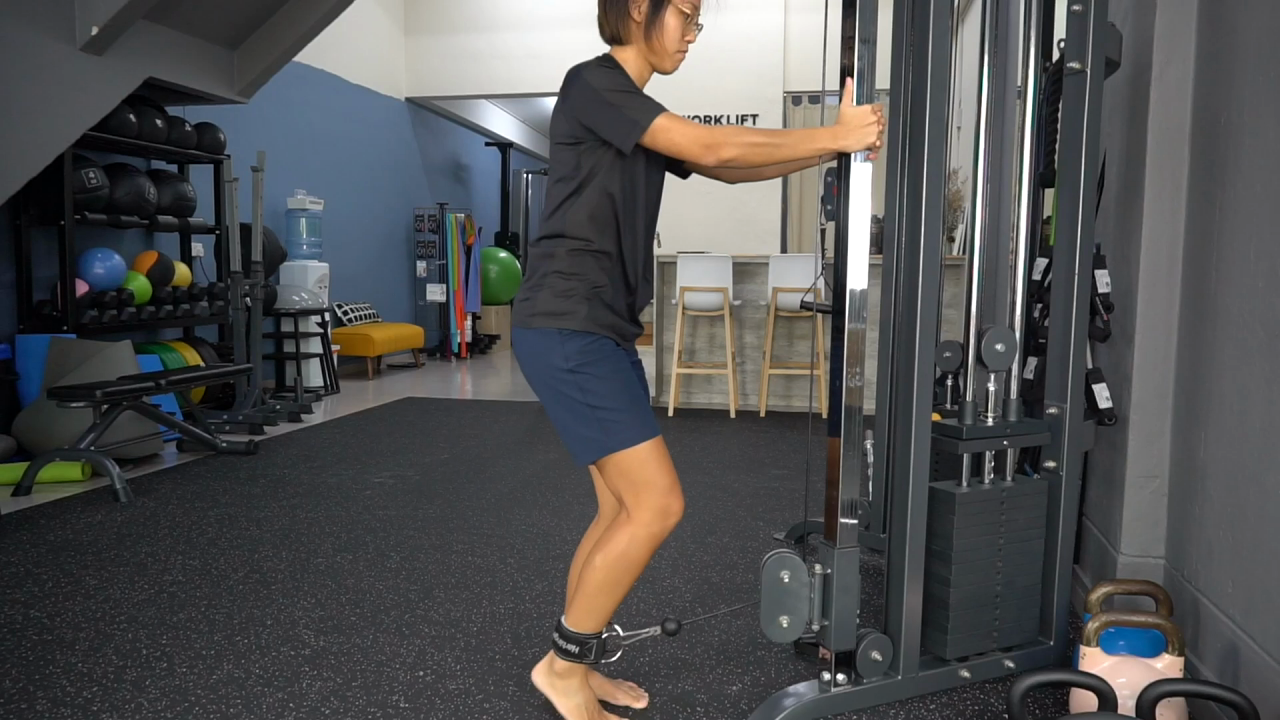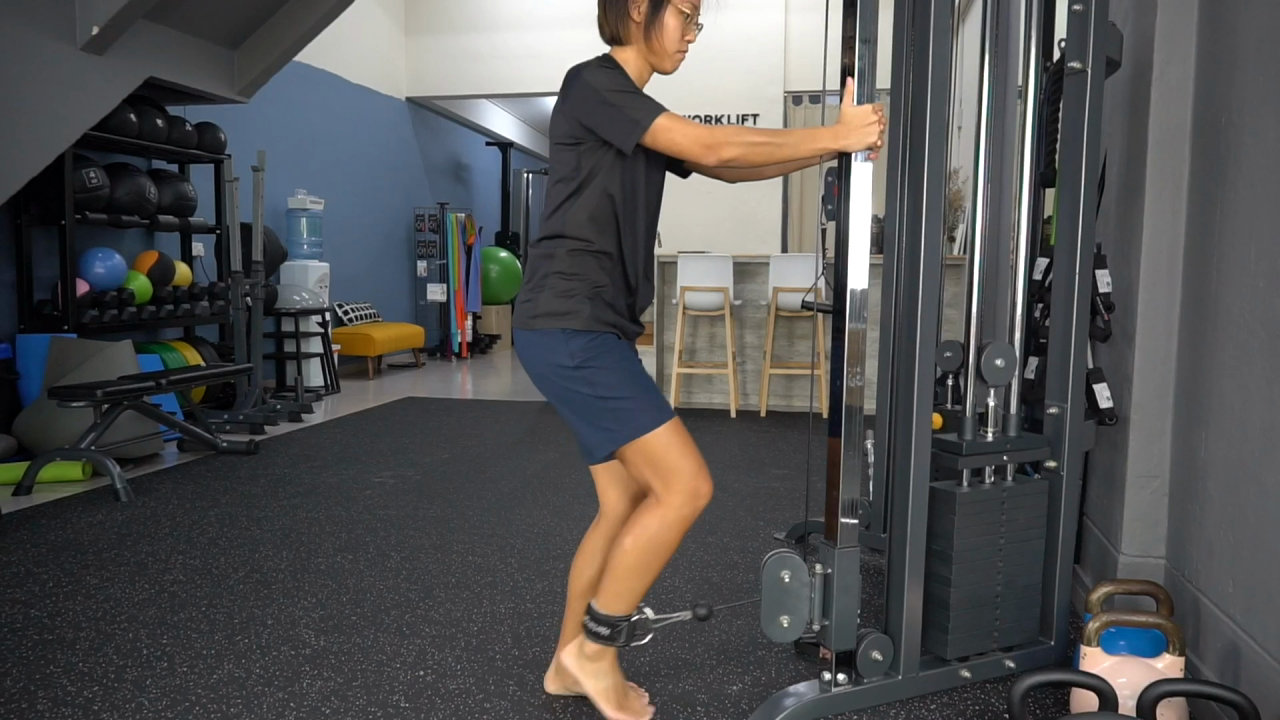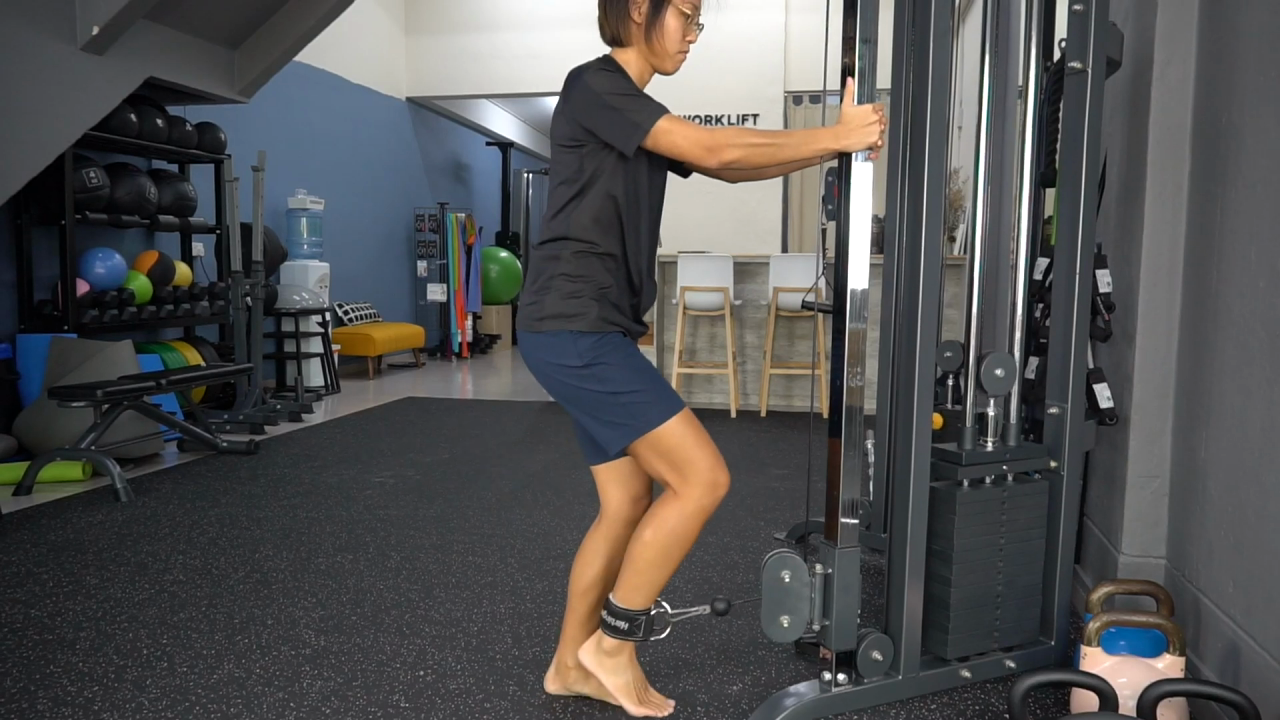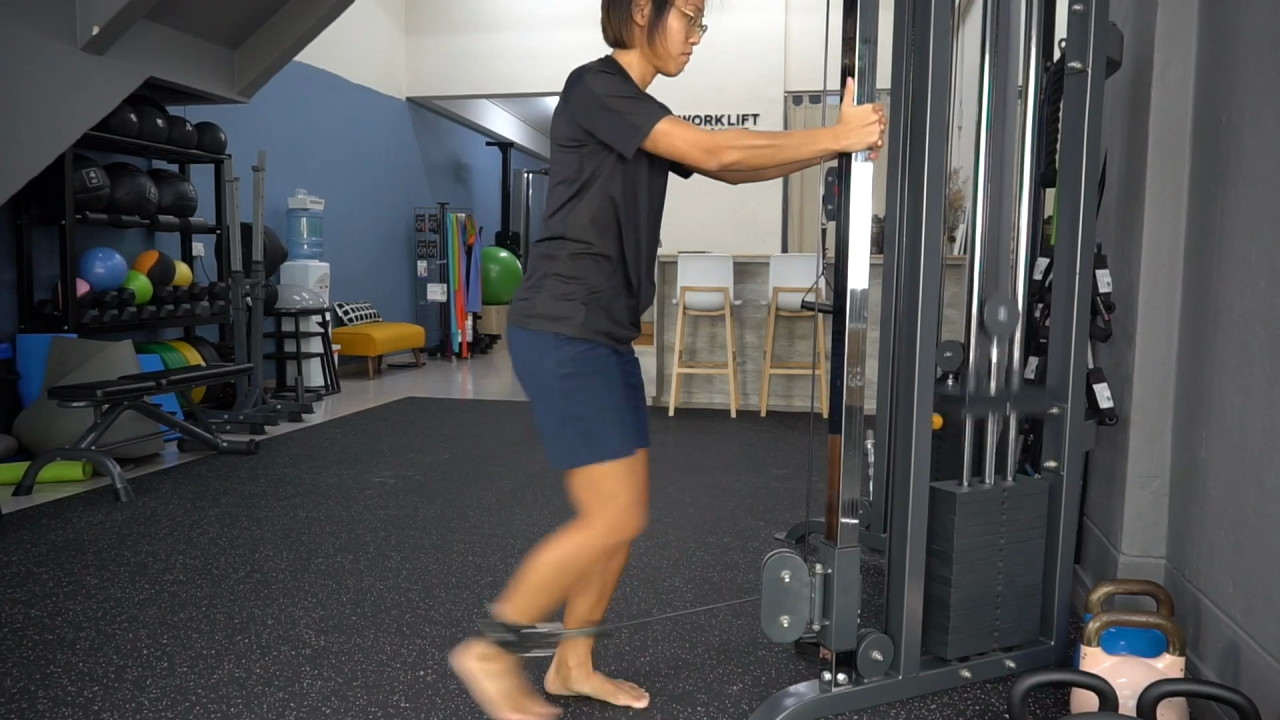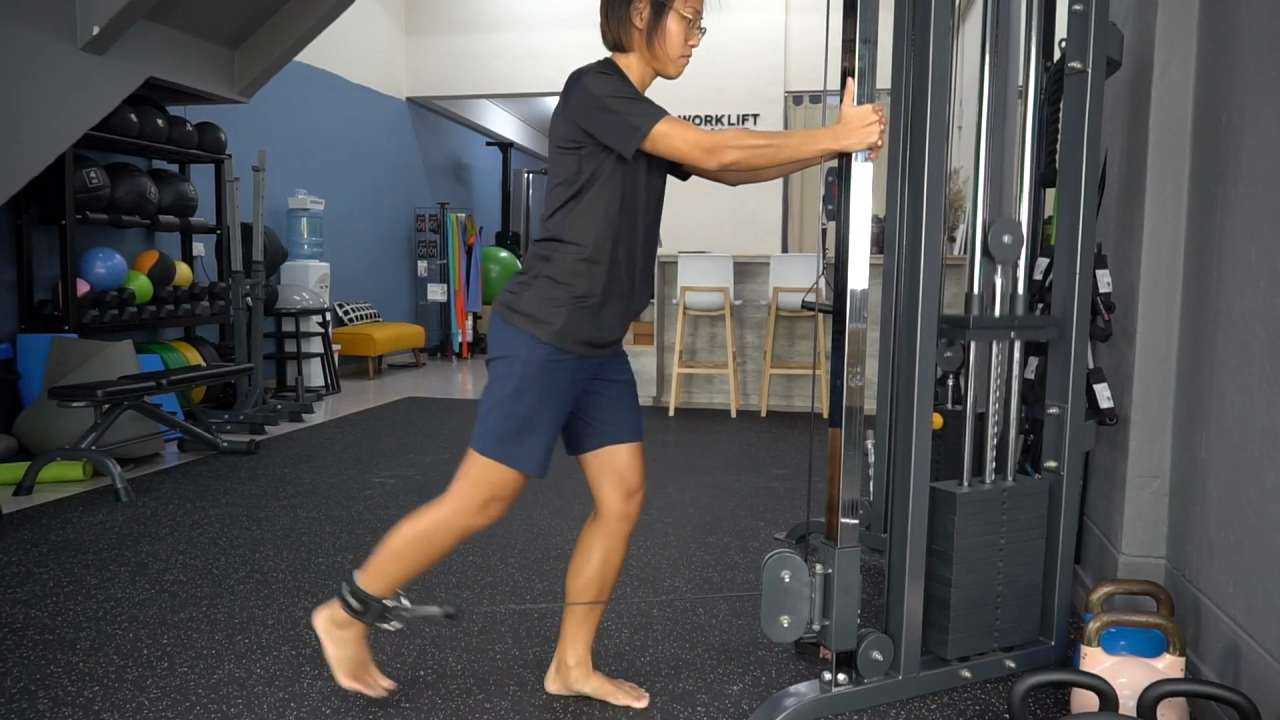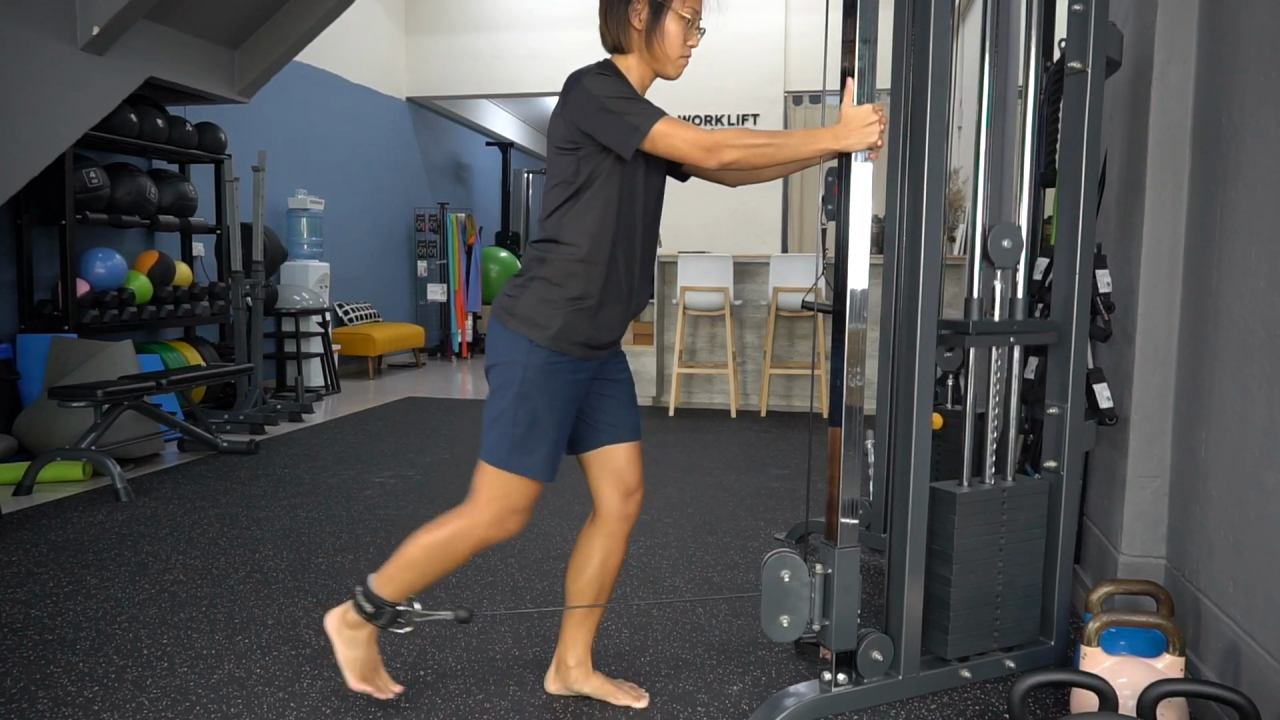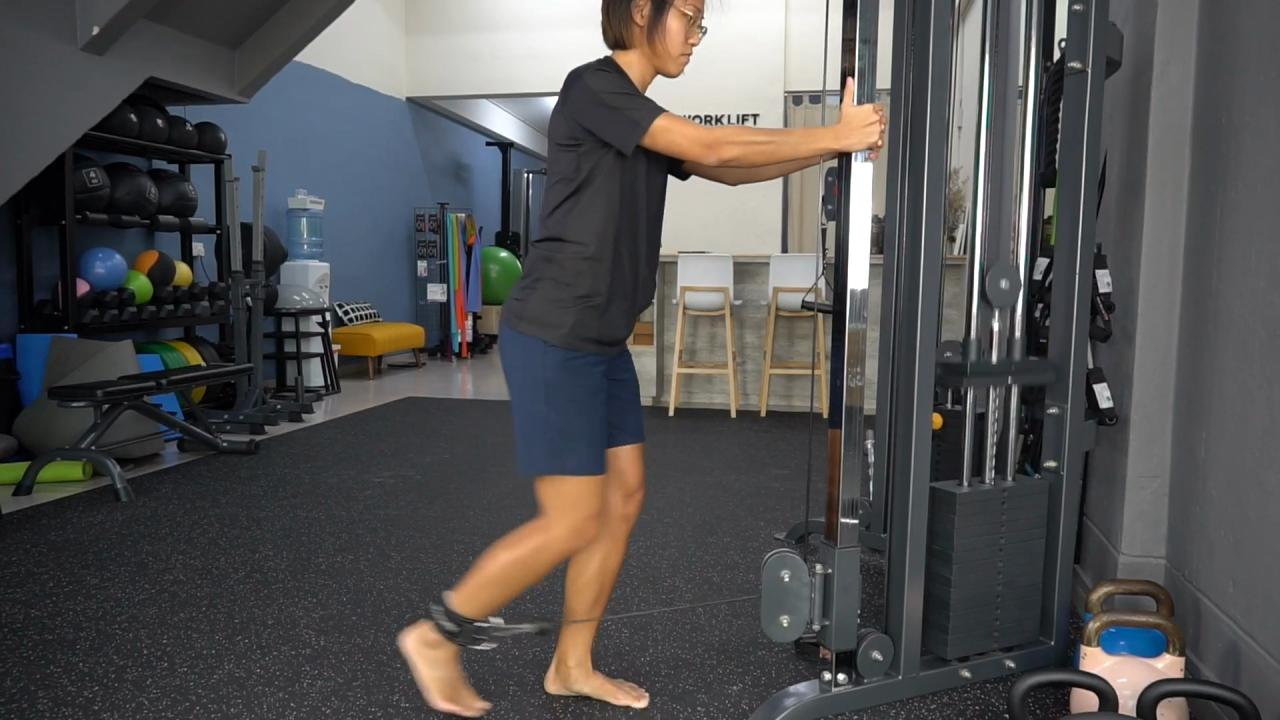
dt=0.3s
person 1, frame 1
left shoulder: (640, 115)
right shoulder: (592, 84)
left elbow: (725, 169)
right elbow: (711, 148)
left wrist: (836, 142)
right wrist: (836, 136)
left hip: (603, 331)
right hip: (566, 329)
left knee: (625, 507)
right knee: (656, 505)
right ankle: (564, 660)
person 1, frame 2
left shoulder: (636, 111)
right shoulder: (591, 83)
left elbow: (725, 169)
right elbow: (711, 148)
left wrist: (838, 139)
right wrist: (835, 136)
left hip: (600, 330)
right hip: (567, 329)
left knee: (627, 503)
right knee: (685, 486)
right ankle: (596, 646)
person 1, frame 3
left shoulder: (637, 113)
right shoulder: (593, 86)
left elbow: (726, 168)
right elbow: (713, 150)
left wrist: (834, 141)
right wrist: (835, 136)
left hip: (598, 331)
right hip: (573, 329)
left knee: (629, 502)
right knee: (701, 480)
left ankle: (573, 663)
right ankle: (615, 642)
person 1, frame 4
left shoulder: (636, 106)
right shoulder: (593, 88)
left elbow: (730, 168)
right elbow: (715, 155)
left wrist: (830, 142)
right wrist: (833, 137)
left hip: (602, 335)
right hip: (562, 333)
left knee: (628, 505)
right knee: (613, 518)
right ankle: (489, 648)
person 1, frame 5
left shoulder: (641, 119)
right shoulder: (594, 89)
left elbow: (726, 170)
right elbow: (713, 150)
left wrist: (830, 143)
right wrist: (833, 138)
left hip: (595, 342)
right hip: (543, 333)
left knee: (623, 499)
right knee: (478, 502)
left ankle: (573, 666)
right ankle: (347, 613)
person 1, frame 6
left shoulder: (641, 117)
right shoulder: (592, 91)
left elbow: (726, 172)
right elbow: (711, 150)
left wrist: (829, 145)
right wrist: (832, 137)
left hip: (595, 343)
right hip: (541, 337)
left knee: (620, 498)
right knee: (497, 513)
left ankle: (573, 666)
right ankle: (360, 616)
person 1, frame 7
left shoulder: (643, 117)
right shoulder: (593, 87)
left elbow: (726, 170)
right elbow: (711, 148)
left wrist: (829, 144)
right wrist: (833, 137)
left hip: (600, 340)
right hip: (554, 336)
left knee: (624, 499)
right knee: (572, 523)
right ankle: (437, 634)
